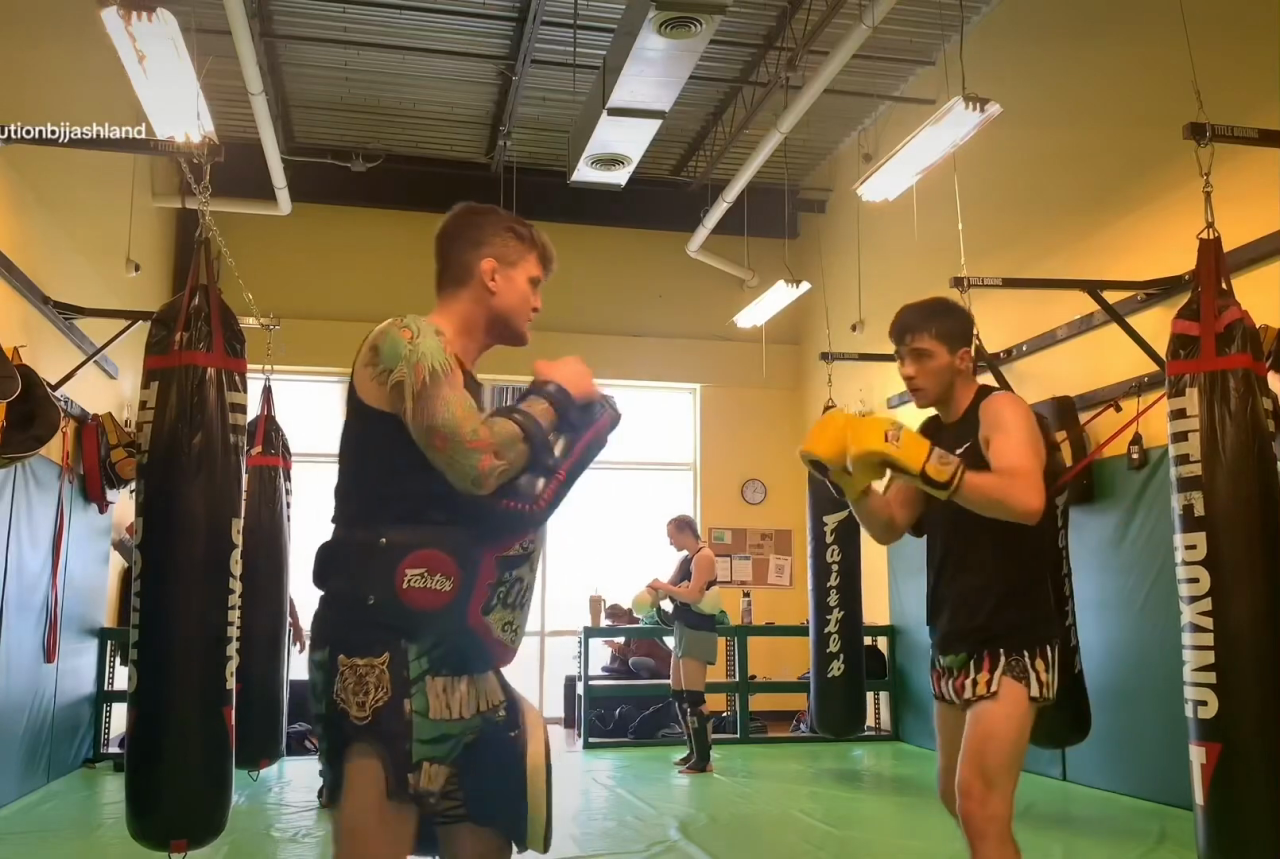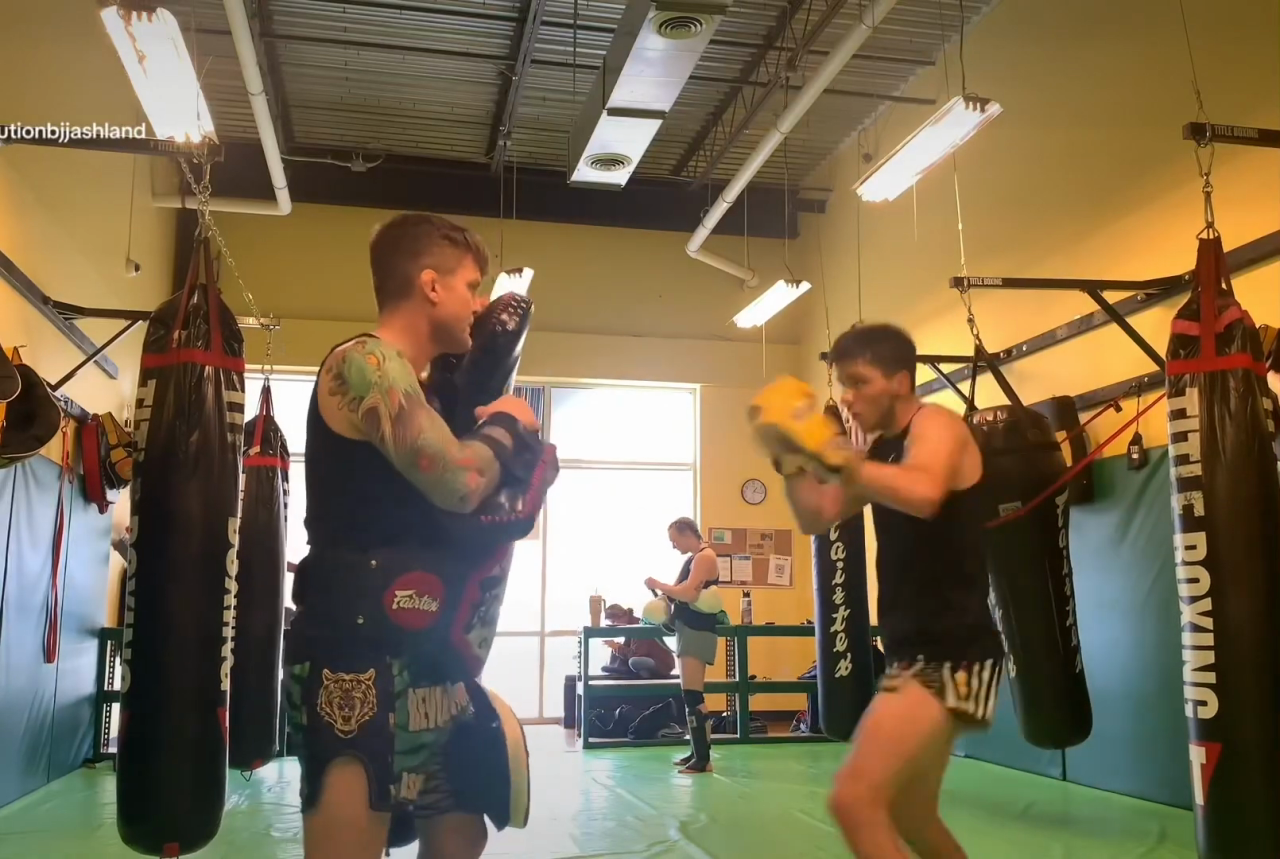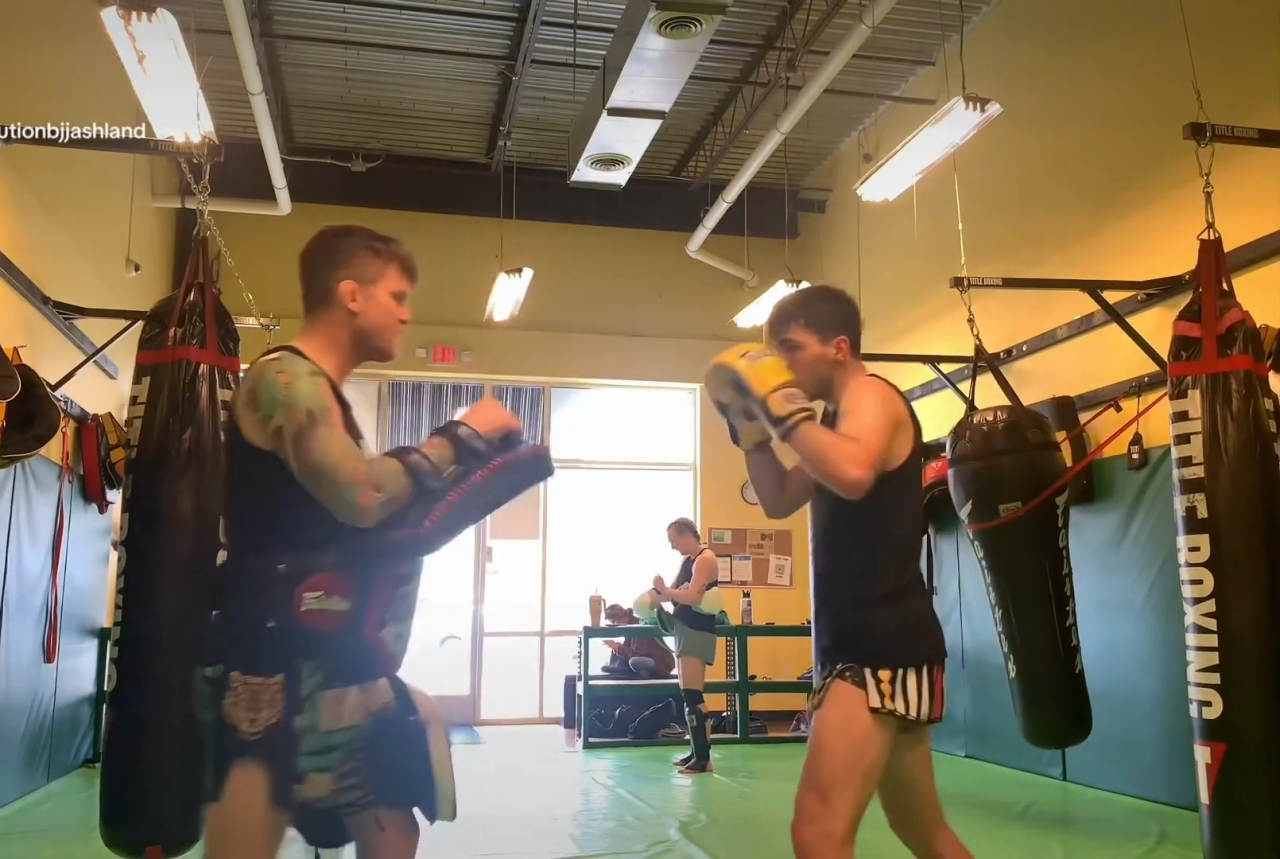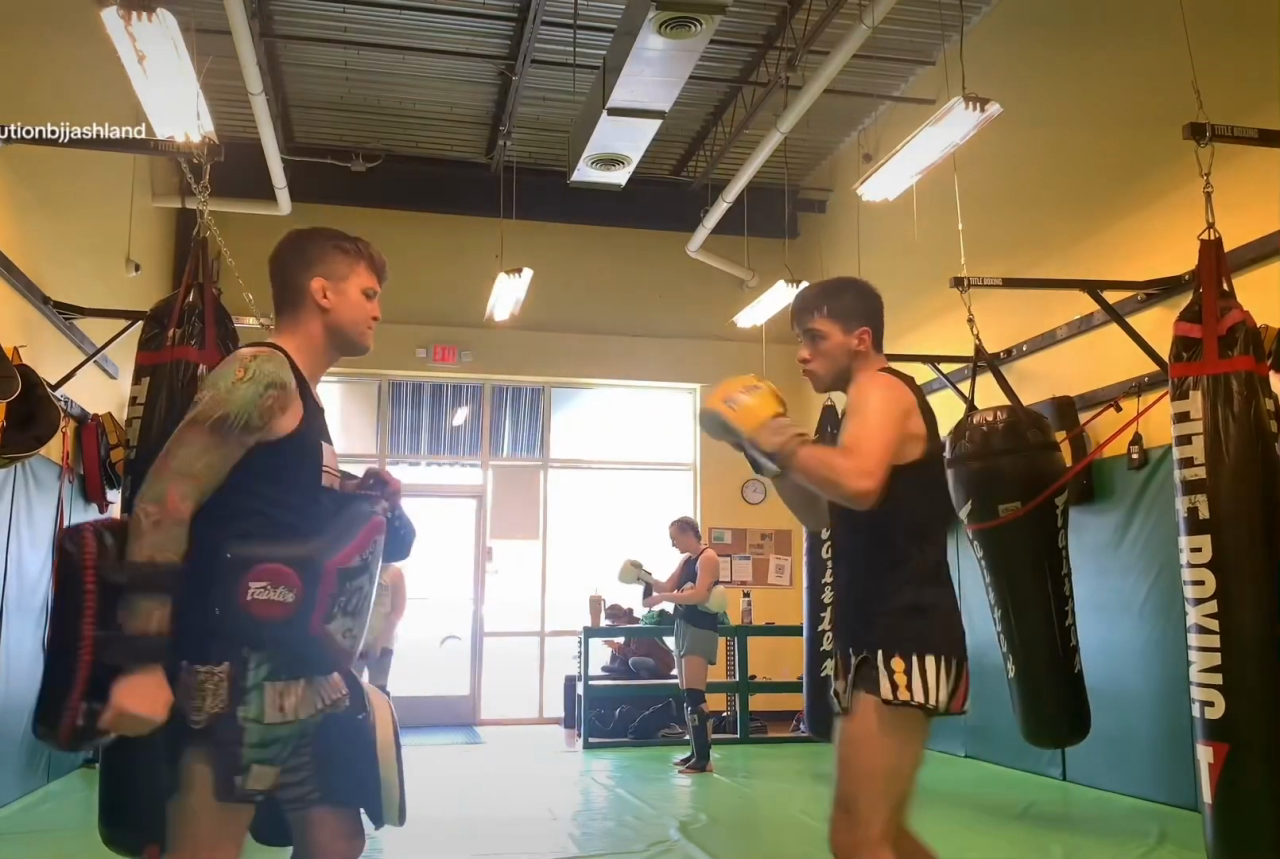
dt=0.5s
person 1, frame 1
left shoulder: (455, 375)
right shoulder: (406, 341)
left elbow: (495, 516)
right elbow: (475, 463)
left wrist: (547, 400)
right wrist: (554, 397)
left hip: (452, 648)
right hip: (387, 642)
person 1, frame 2
left shoulder: (403, 379)
right shoulder: (364, 364)
right elbow: (460, 483)
right wrist: (508, 422)
left hip: (419, 656)
right hip: (363, 658)
person 1, frame 3
left shoulder: (323, 394)
right shoulder: (281, 379)
right elbow: (361, 499)
right wrist: (461, 436)
left hip: (335, 663)
right hip: (276, 665)
person 1, frame 4
left shoulder: (300, 394)
right shoulder: (261, 375)
right elbow: (161, 508)
left wrist: (361, 498)
right wrist: (143, 661)
left hip: (294, 664)
right hip: (240, 661)
person 2, frame 1
left shoulder: (1002, 412)
right shoulder: (930, 434)
left elbow: (1027, 502)
right elbow: (886, 526)
left wrist: (924, 462)
right wrist: (850, 473)
left hip: (1013, 642)
right hip: (958, 644)
left knee: (980, 806)
right knee: (957, 795)
person 2, frame 2
left shoulder: (936, 426)
right shoulder: (882, 448)
left elbow: (918, 493)
right elbow: (818, 518)
left wrist: (831, 450)
right wrist: (792, 453)
left hip: (949, 653)
right hip: (916, 653)
left knee: (855, 802)
person 2, frame 3
left shoulder: (871, 397)
right shoulder: (837, 420)
left elbow: (851, 475)
right elbow: (778, 500)
left wrist: (788, 409)
right wrist: (749, 425)
left hip: (881, 650)
right hip: (873, 648)
person 2, frame 4
left shoulder: (880, 390)
right shoulder: (868, 409)
left elbow: (859, 485)
right elbow: (821, 513)
left wrist: (775, 433)
right wrist: (765, 448)
left hip: (896, 643)
right hip: (898, 642)
person 3, frame 1
left shoulder: (704, 557)
right shoulder: (686, 560)
left elbow: (694, 595)
right elbow: (671, 587)
left wrist: (663, 587)
right wrist: (656, 590)
left hip: (698, 633)
right hip: (684, 631)
left knee: (694, 696)
right knee: (679, 694)
left ankle: (704, 759)
right ankle: (694, 751)
person 3, frame 2
left shoulder: (705, 557)
right shoulder: (692, 559)
left elbow: (689, 593)
right elbow: (678, 590)
left wrist: (658, 585)
right wrist: (660, 590)
left hip: (698, 632)
right hip: (687, 630)
left knee: (693, 695)
right knee: (690, 695)
left ankle: (704, 759)
right ankle: (697, 752)
person 3, frame 3
left shoulder: (705, 559)
right shoulder: (688, 561)
left elbow: (692, 597)
right elbow: (674, 593)
left wrist: (665, 591)
right wrist: (658, 593)
left hip: (698, 632)
right hip: (684, 630)
left knee: (692, 694)
right knee: (687, 695)
left ankle: (703, 759)
right ankle: (696, 752)
person 3, frame 4
left shoulder: (707, 558)
right shoulder: (686, 560)
left elbow: (699, 595)
right elbow: (666, 587)
left wrist: (662, 598)
left hip: (700, 630)
right hip: (683, 628)
left knee: (694, 695)
right knee: (686, 695)
left ankle: (703, 758)
right ankle: (696, 752)
